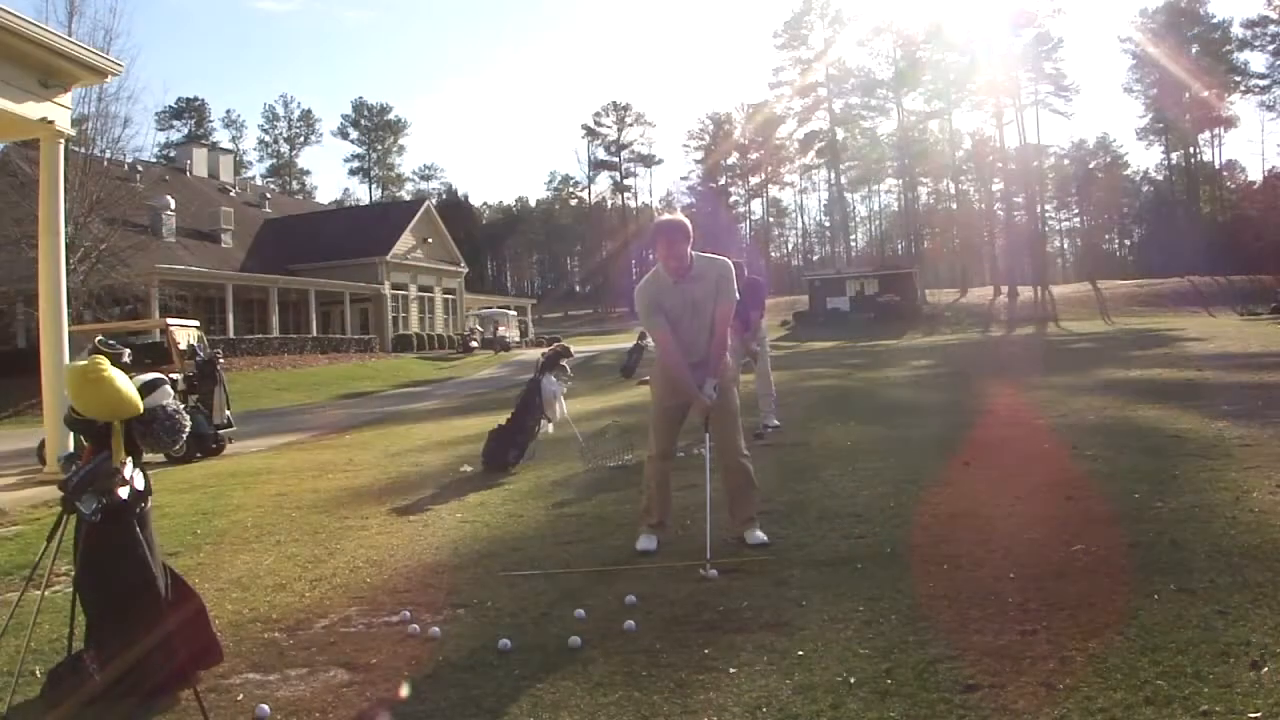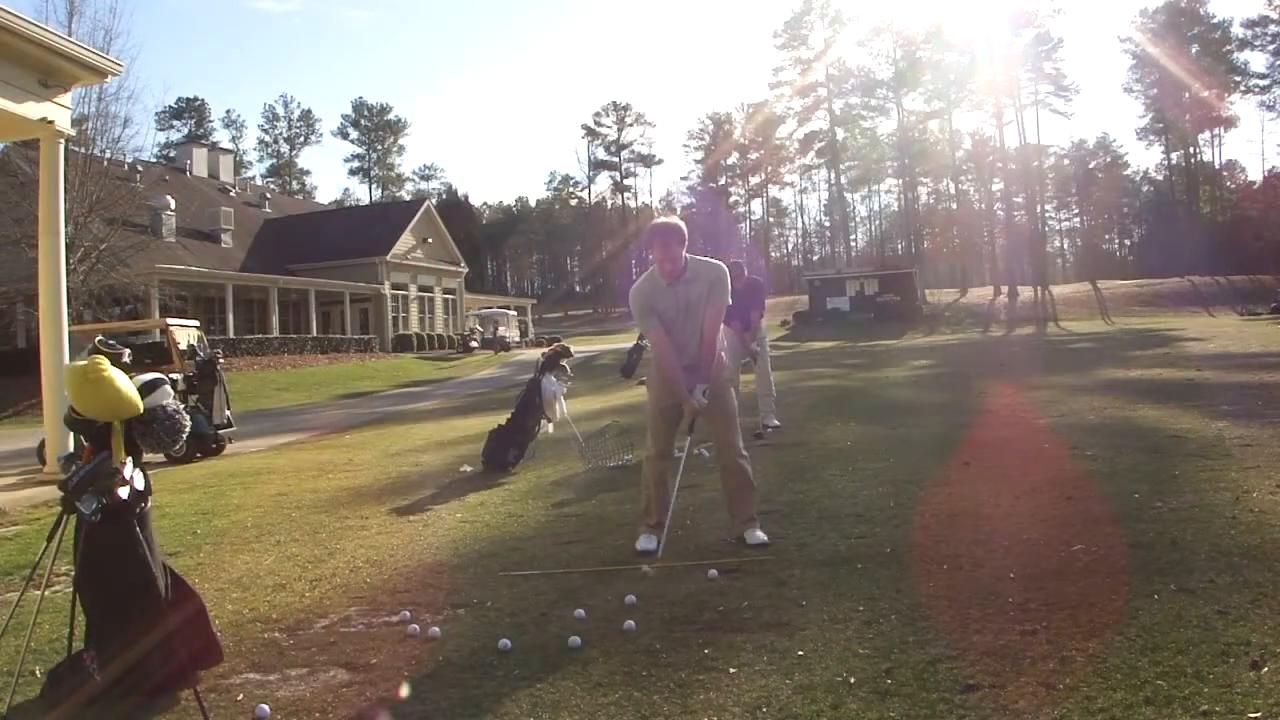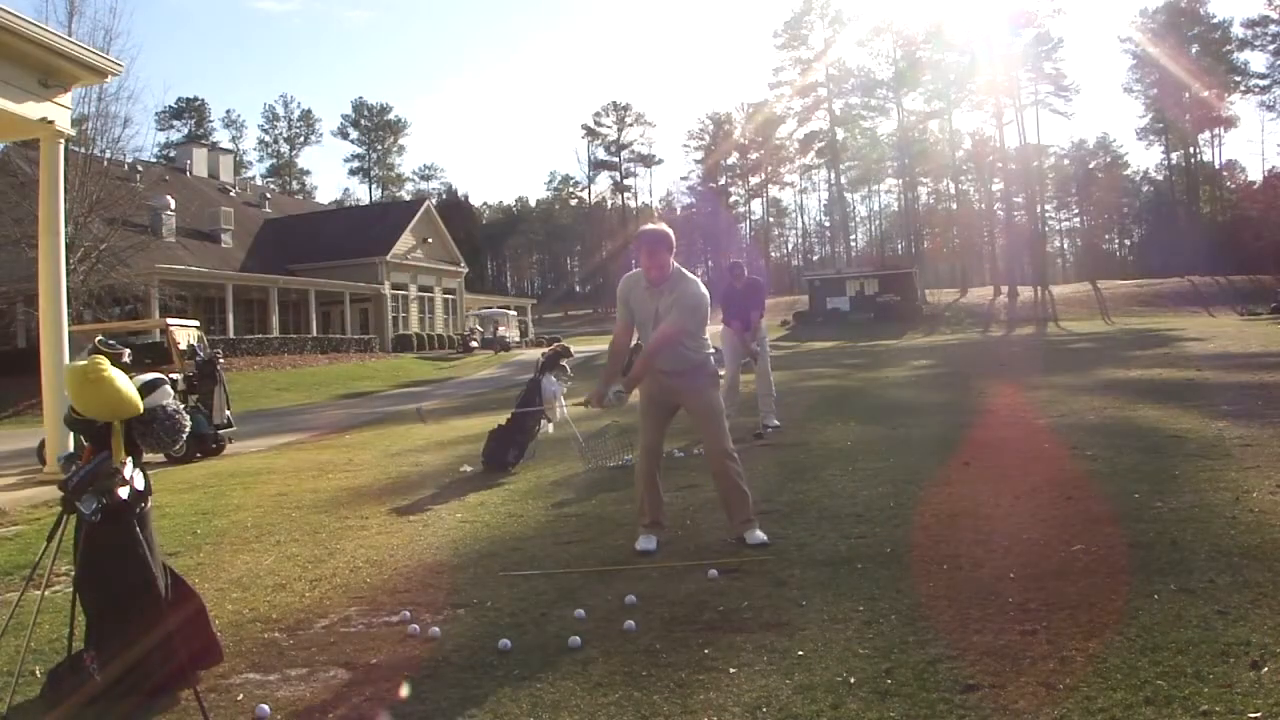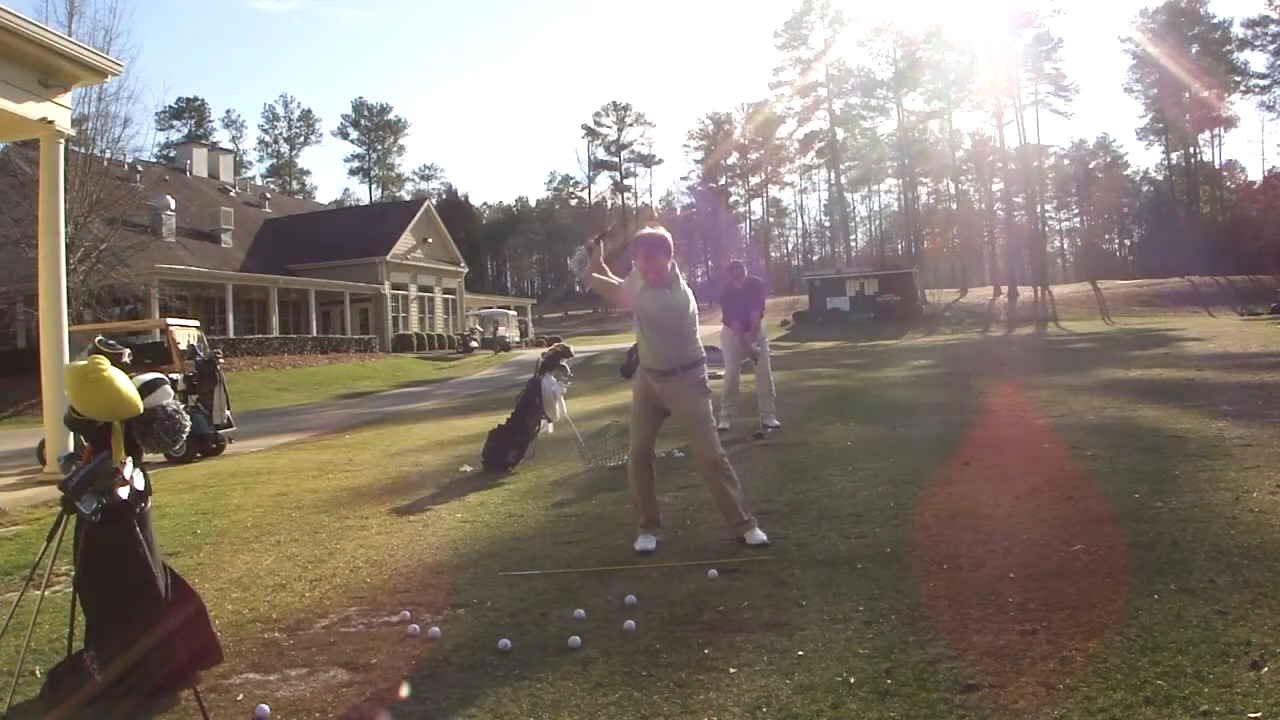
dt=0.3s
person 1, frame 1
left shoulder: (720, 270)
right shoulder: (647, 291)
left elbow: (721, 330)
right elbow: (668, 349)
left wrist: (712, 380)
right wrist: (694, 396)
left hip: (716, 368)
right hip: (671, 373)
left knee: (733, 450)
right knee: (660, 453)
left ankle: (747, 523)
right ankle: (651, 527)
person 1, frame 2
left shoulder: (715, 274)
right shoulder: (641, 292)
left elbow: (711, 334)
right elbow: (661, 349)
left wrist: (701, 386)
right wrist: (685, 396)
left hip: (709, 368)
right hip: (666, 373)
left knee: (731, 449)
right knee: (657, 452)
left ankle: (746, 522)
right ankle: (651, 527)
person 1, frame 3
left shoulder: (692, 293)
right shoulder: (628, 285)
left elbow: (656, 346)
right elbow: (621, 338)
left wrist: (625, 387)
right wrist: (606, 383)
left hip: (696, 375)
right hip: (653, 375)
left knee: (721, 450)
right knee: (647, 453)
left ankle: (745, 523)
right ankle: (650, 527)
person 1, frame 4
left shoulder: (671, 303)
right shoulder: (643, 277)
left elbow: (617, 295)
right elbow: (620, 286)
left wrist: (592, 271)
right wrist: (598, 262)
left hip: (685, 379)
right hip: (648, 376)
left knee: (709, 454)
right knee: (639, 454)
left ankle: (743, 523)
right ankle: (648, 527)
